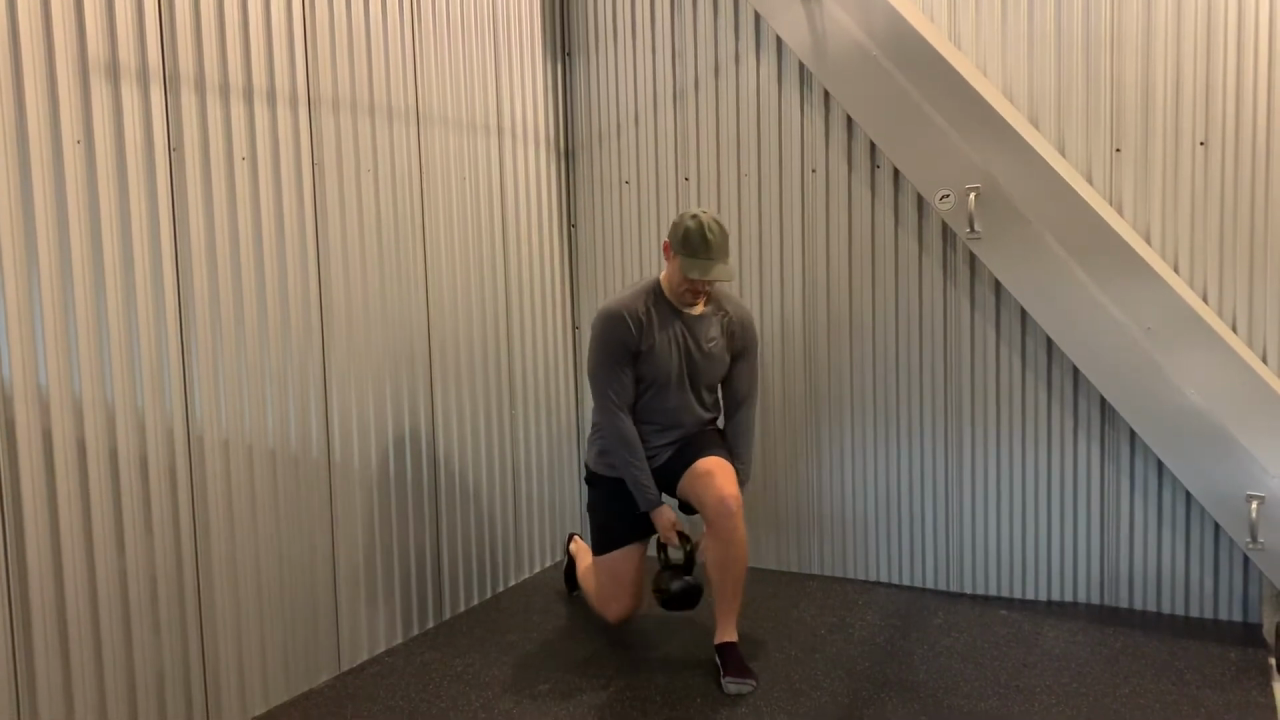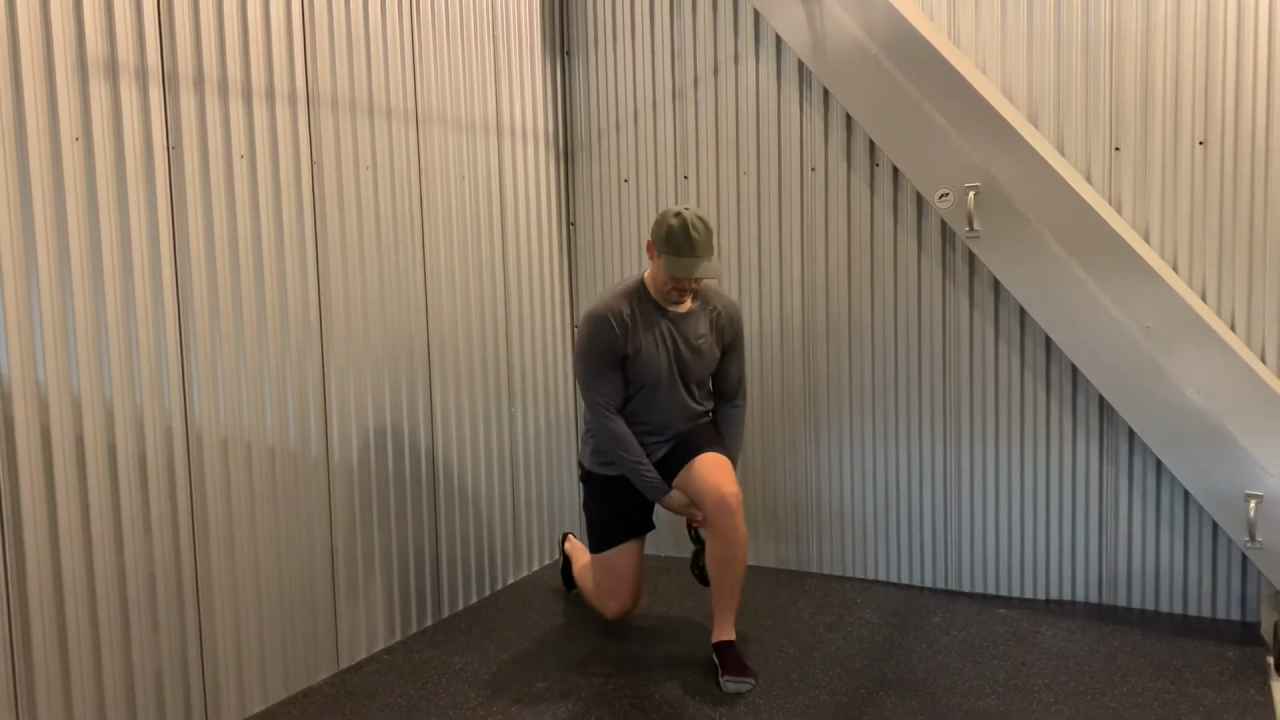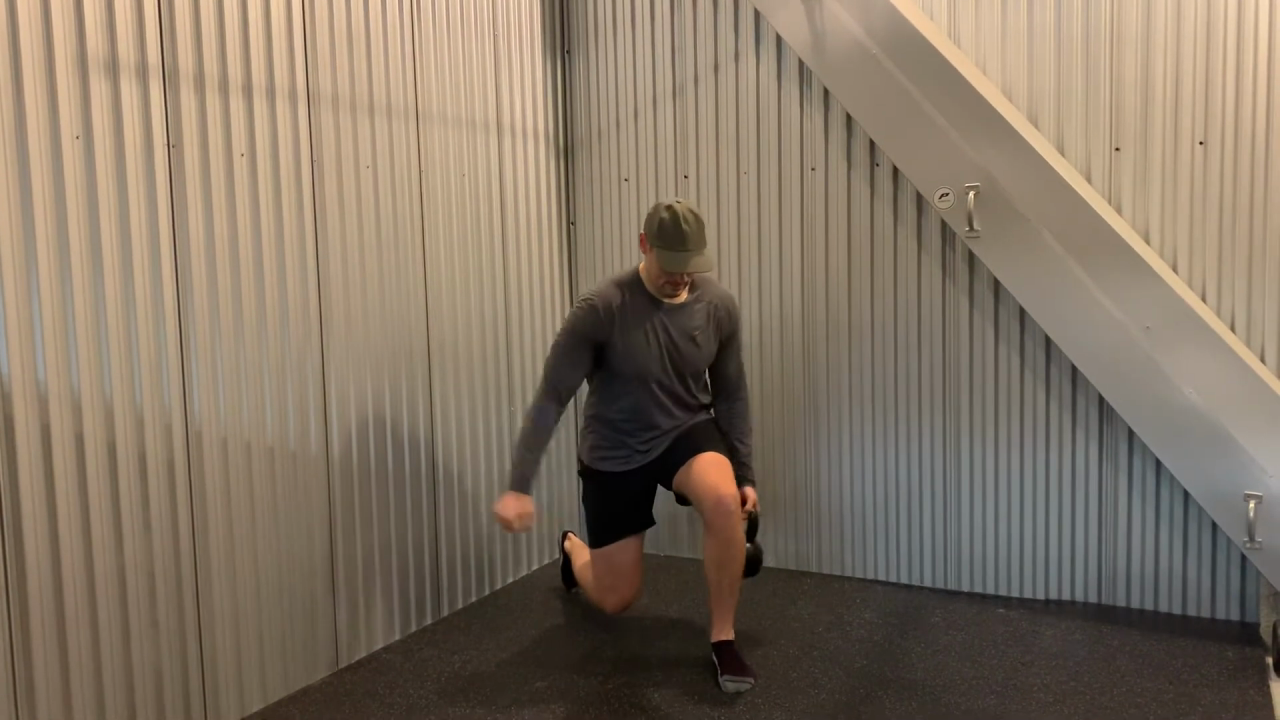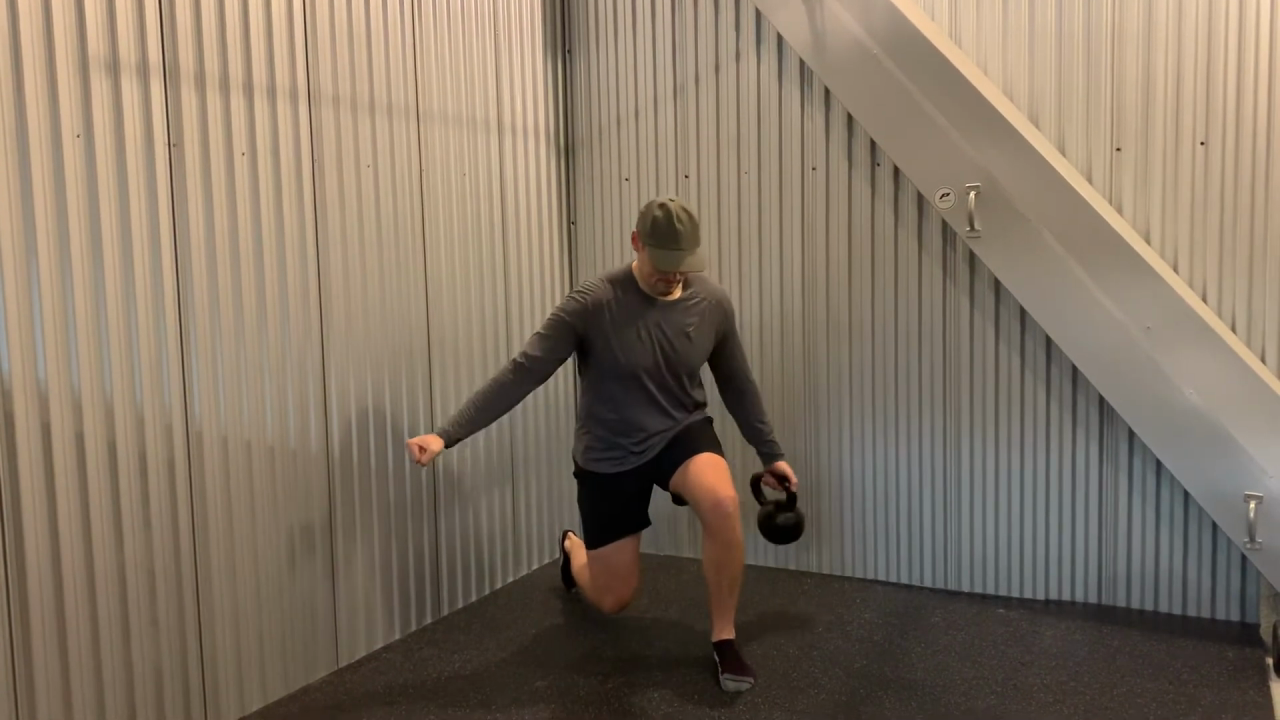
dt=0.4s
person 1, frame 1
left shoulder: (735, 319)
right shoulder: (620, 317)
left elbow: (741, 410)
right elbow: (614, 415)
left wrist: (733, 487)
right wrist: (653, 505)
left hip: (692, 441)
right hip: (621, 461)
left knee: (725, 503)
right knee: (617, 609)
left ankle: (727, 640)
right ankle: (579, 551)
person 1, frame 2
left shoulder: (723, 312)
right shoulder: (606, 319)
left elbow: (731, 400)
right elbow: (604, 416)
left wrist: (719, 474)
right wrist: (660, 491)
left hip: (687, 435)
right hip: (617, 458)
left knee: (727, 501)
right knee: (616, 605)
left ankle: (724, 639)
right ankle: (573, 549)
person 1, frame 3
left shoulder: (720, 306)
right shoulder: (600, 308)
left elbow: (731, 394)
right elbow: (551, 398)
left wrist: (744, 475)
right wrist: (519, 485)
left hip: (687, 431)
right hip: (614, 453)
left knee: (724, 502)
right knee: (614, 600)
left ankle: (722, 639)
right ankle: (572, 547)
person 1, frame 4
left shoulder: (713, 303)
right shoulder: (591, 304)
left elbow: (737, 384)
right elbow: (523, 373)
left wrist: (771, 453)
right wrist: (447, 434)
left hip: (681, 431)
right hip: (608, 455)
left knee: (723, 503)
right knee: (614, 600)
left ankle: (725, 638)
right ankle: (573, 547)
